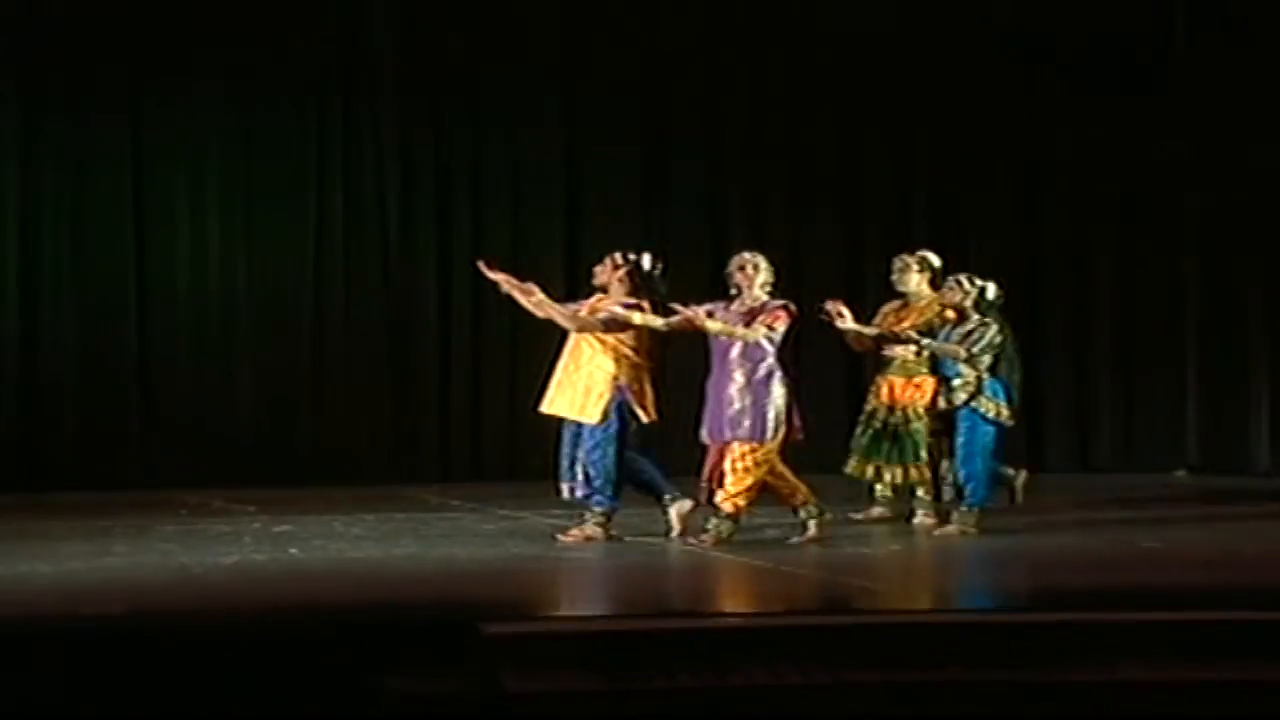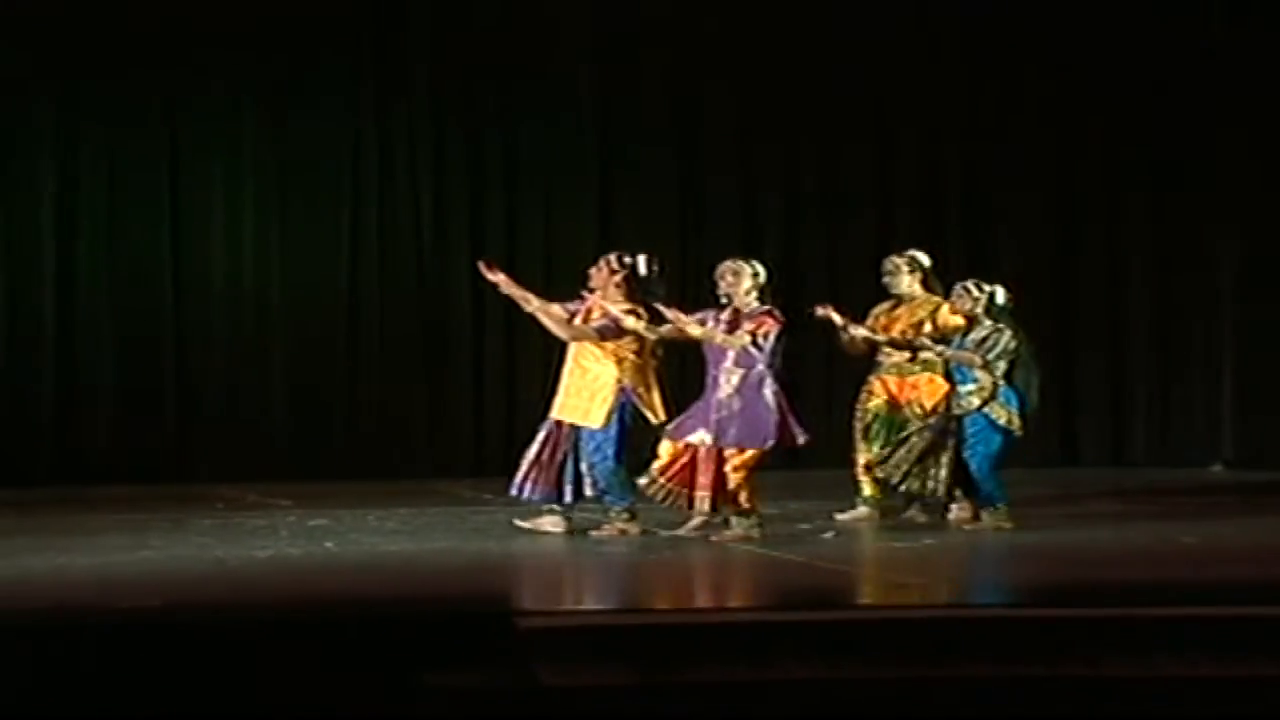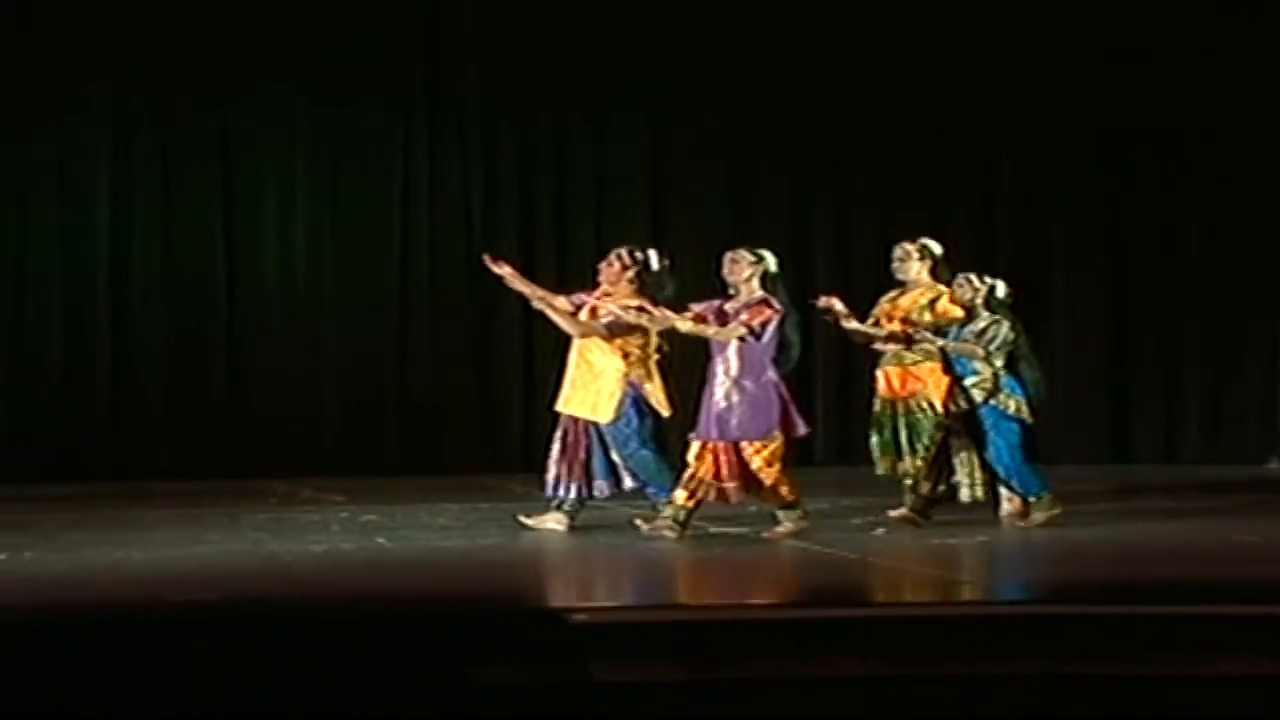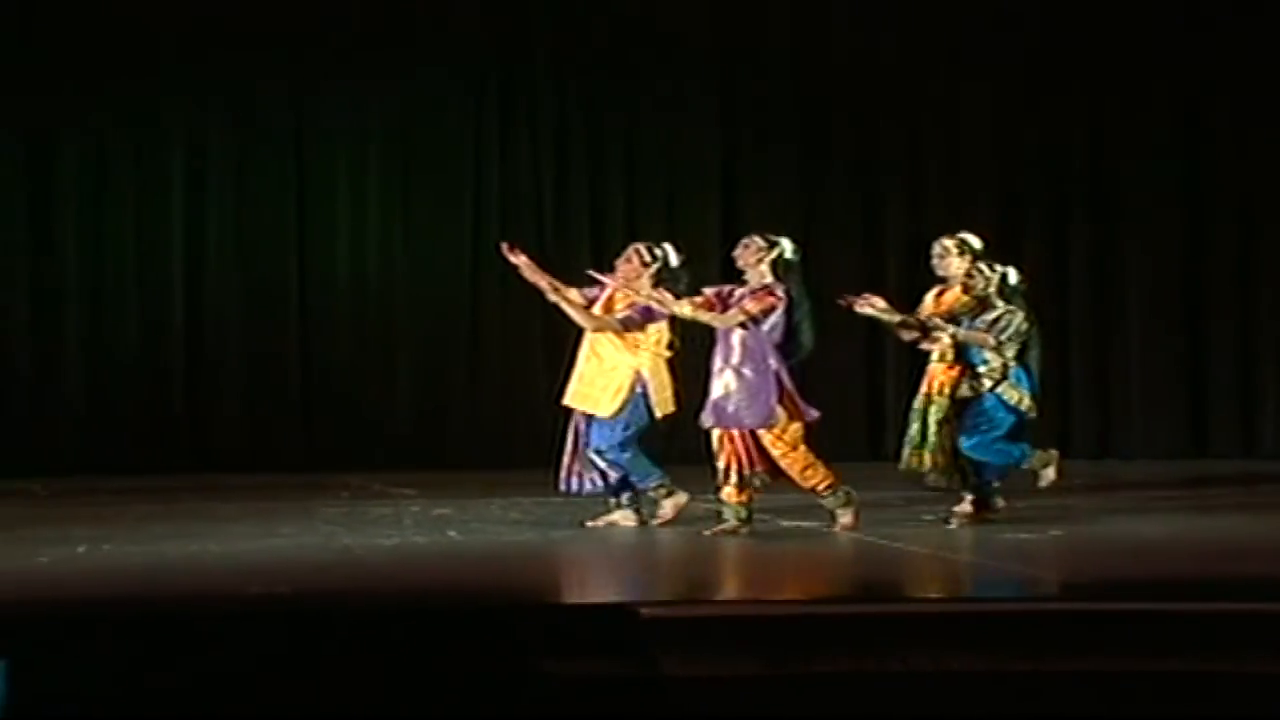
dt=0.4s
person 1, frame 1
left shoulder: (779, 309)
right shoulder: (719, 309)
left elbow: (752, 335)
right elbow: (677, 321)
left wrist: (710, 325)
right wrist: (643, 318)
left hip: (760, 396)
right hip: (726, 397)
left knee: (743, 462)
right knee: (762, 465)
left ankle: (723, 527)
right ankle: (811, 513)
person 1, frame 2
left shoulder: (767, 317)
right shoulder: (712, 318)
left elbow: (735, 341)
right elbow: (664, 332)
left wrist: (694, 330)
right wrist: (634, 324)
left hip: (751, 401)
right hip: (717, 400)
left knee: (734, 465)
right knee: (677, 449)
left ankle: (748, 522)
right ankle: (706, 510)
person 1, frame 3
left shoulder: (767, 305)
right shoulder: (719, 307)
left elbow: (724, 334)
right elbow: (674, 321)
left wrist: (682, 325)
right wrist: (636, 317)
left hip: (754, 394)
right hip: (723, 394)
left knee: (761, 461)
right knee: (704, 456)
left ankle: (795, 515)
right ankle: (674, 519)
person 1, frame 4
left shoulder: (774, 293)
right shoulder: (731, 293)
left elbow: (725, 320)
right elbow: (688, 305)
left wrist: (679, 308)
right wrist: (644, 296)
left hip: (761, 382)
right hip: (730, 383)
left knee: (784, 448)
right knee: (730, 449)
left ankle: (841, 500)
right ankle: (737, 515)
person 2, frame 1
left shoulder: (628, 309)
right shoulder: (596, 303)
left elbow: (577, 325)
right elbow: (545, 311)
left wrist: (540, 299)
right wrist: (507, 283)
left hip: (608, 393)
right hip: (589, 393)
left knee: (598, 454)
left ankle: (598, 521)
right ankle: (673, 500)
person 2, frame 2
left shoulder: (624, 315)
right shoulder: (593, 303)
left elbow: (570, 333)
right elbow: (551, 311)
left wrist: (535, 308)
right wrist: (506, 284)
left hip: (609, 397)
right hip: (585, 395)
left knee: (600, 457)
right knee: (559, 450)
left ankle: (625, 516)
right ankle: (556, 513)
person 2, frame 3
left shoulder: (634, 311)
right shoulder: (599, 297)
left elbow: (581, 330)
right elbow: (557, 302)
left wrist: (542, 305)
right wrist: (511, 275)
left hip: (619, 393)
right hip: (590, 391)
left knee: (636, 452)
right knee: (577, 450)
right ankle: (563, 511)
person 2, frame 4
left shoulder: (649, 307)
right shoulder: (612, 292)
left elbow: (595, 324)
right elbow: (570, 294)
left wrist: (555, 296)
right wrist: (527, 266)
left hip: (631, 386)
right hip: (606, 385)
left knee: (608, 444)
right knee: (603, 444)
left ankle: (668, 493)
right ankle: (625, 507)
person 3, frame 1
left shoulder: (944, 309)
right shoulder: (891, 310)
right elbow: (864, 345)
left wrist: (916, 350)
right wrist: (848, 323)
left hip: (926, 387)
right hip: (890, 385)
left knee: (924, 446)
right knee: (876, 439)
left ankle: (925, 507)
right ankle: (883, 503)
person 3, frame 2
left shoulder: (940, 309)
right shoulder: (882, 311)
right elbow: (858, 347)
left wrist: (911, 353)
right wrist: (839, 324)
left hip: (922, 386)
right hip: (882, 386)
right knee: (872, 441)
left ankle: (921, 502)
right ankle: (868, 503)
person 3, frame 3
left shoulder: (942, 297)
right shoulder: (890, 299)
right elbow: (867, 335)
left wrist: (907, 340)
right wrist: (844, 314)
left hip: (927, 377)
right hip: (892, 378)
left knee: (927, 439)
right knee: (898, 438)
left ankle: (918, 503)
right ankle: (914, 500)
person 3, frame 4
right shoulder: (935, 294)
right elbow: (910, 332)
left wrist: (941, 341)
right wrist: (883, 309)
right hip: (940, 371)
left knee: (953, 431)
right knee: (935, 429)
person 4, frame 1
left shoulder: (988, 328)
right shoulder: (951, 327)
left elbow: (962, 352)
left wrist: (923, 342)
left hip: (980, 401)
right hip: (957, 400)
left knee: (971, 457)
right knee: (966, 457)
left ankle: (967, 518)
person 4, frame 2
left shoulder: (1002, 334)
right shoulder: (964, 334)
left elbow: (977, 359)
left wrist: (940, 350)
left hip: (990, 407)
right hip: (967, 405)
left knee: (977, 461)
left ankle: (997, 515)
person 4, frame 3
left shoulder: (999, 325)
right shoulder: (960, 325)
left elbow: (979, 351)
left wrist: (939, 343)
left hip: (997, 398)
right hip: (973, 399)
left knee: (1006, 454)
left ankle: (1043, 504)
person 4, frame 4
left shoulder: (1013, 316)
right shoulder: (972, 315)
left elbow: (993, 341)
right elbow: (926, 333)
left wrist: (951, 331)
right wrist: (885, 312)
left hip: (1003, 391)
right hip: (979, 390)
left knee: (972, 442)
right knee: (963, 442)
left ankle: (1038, 460)
right ankle: (980, 499)
